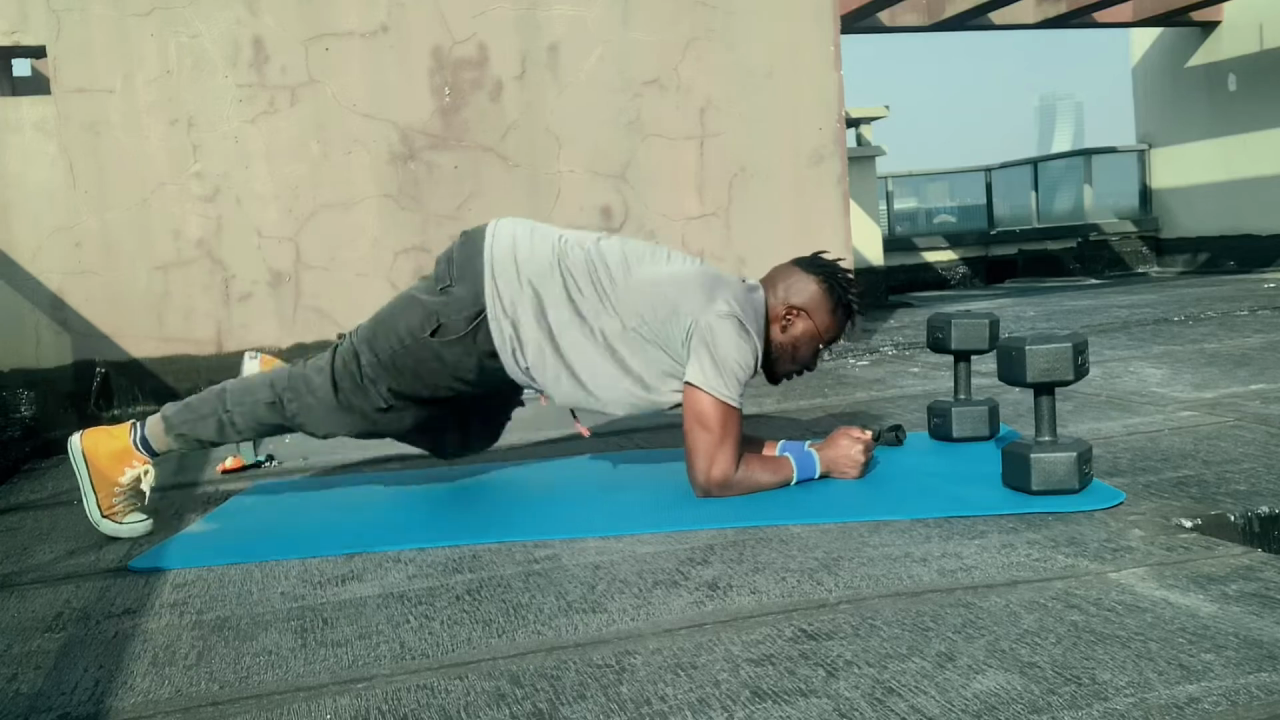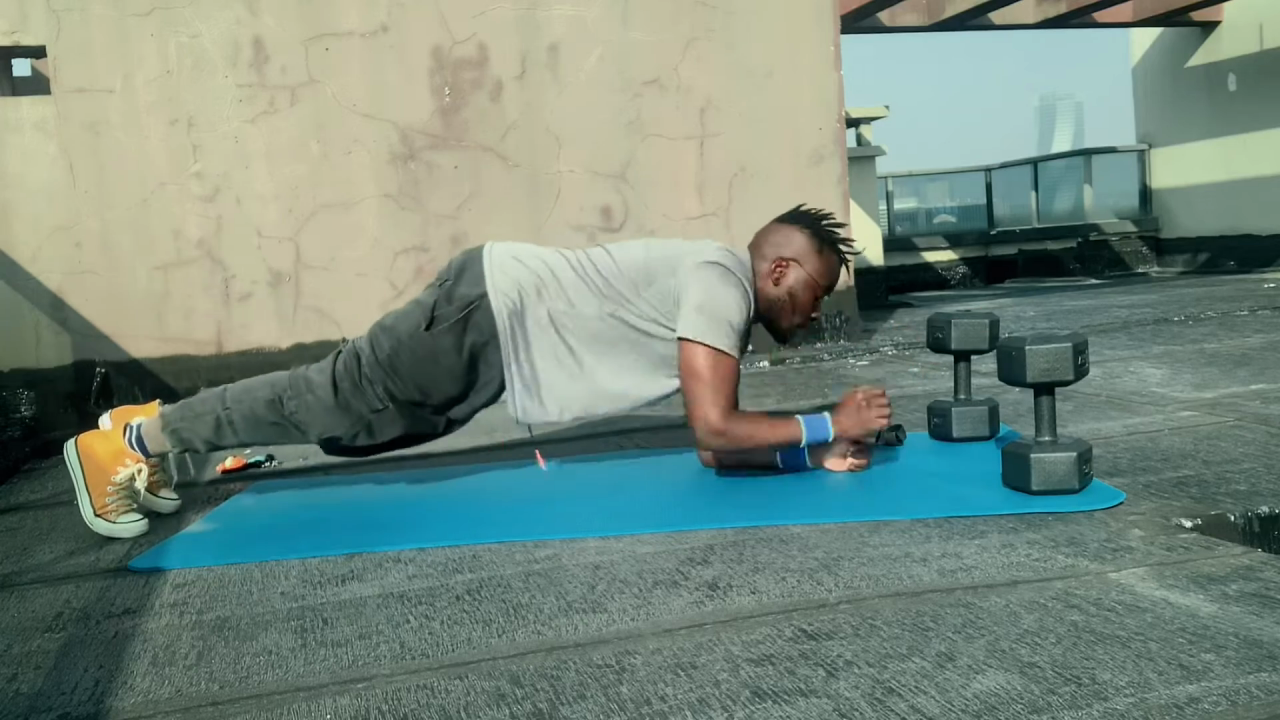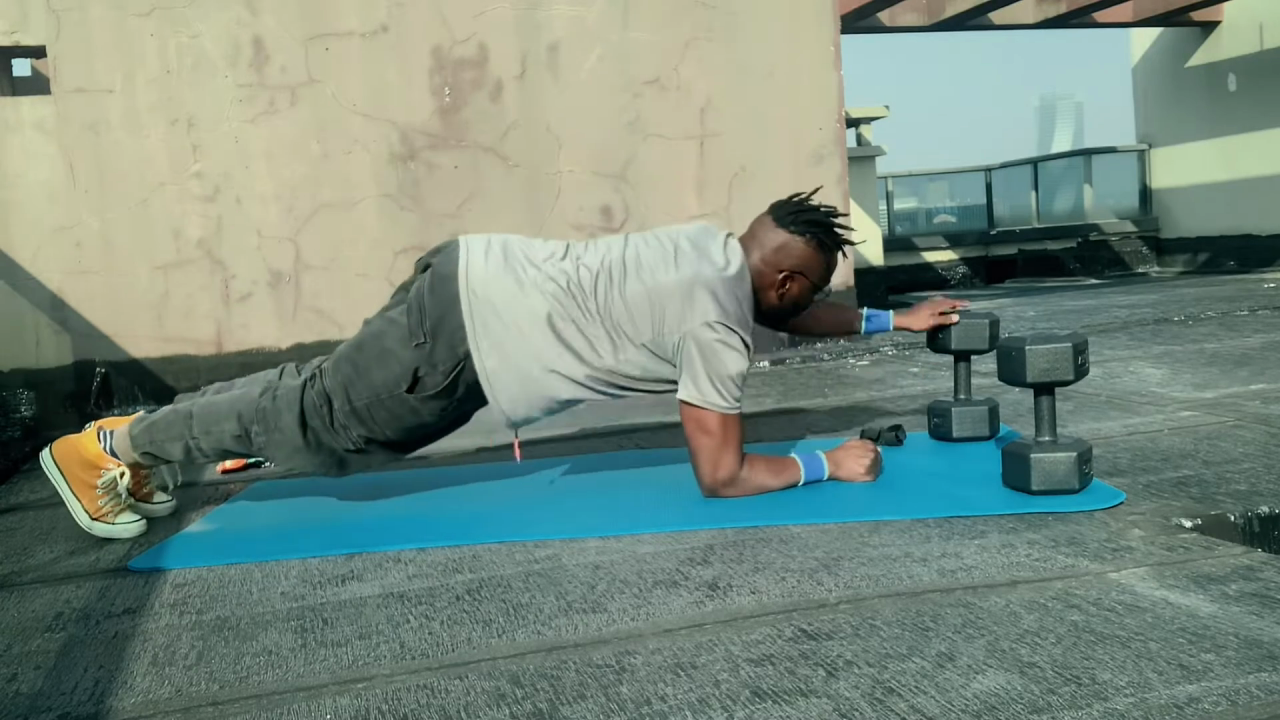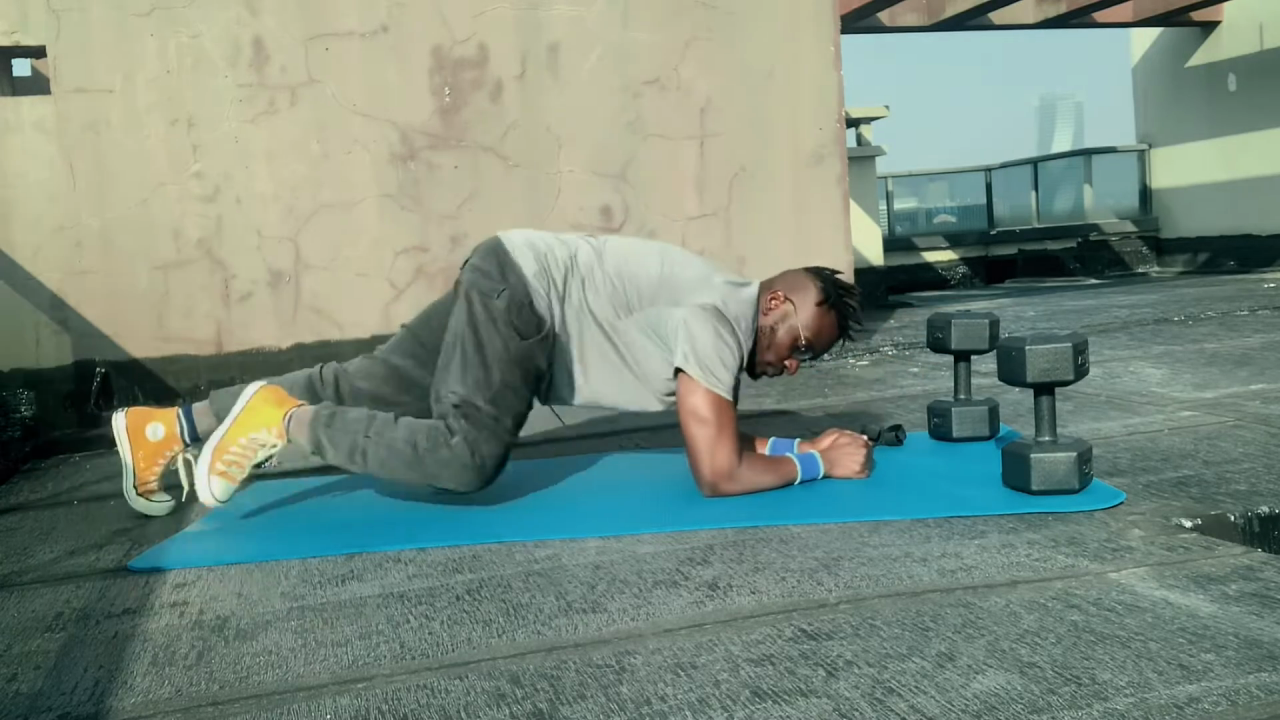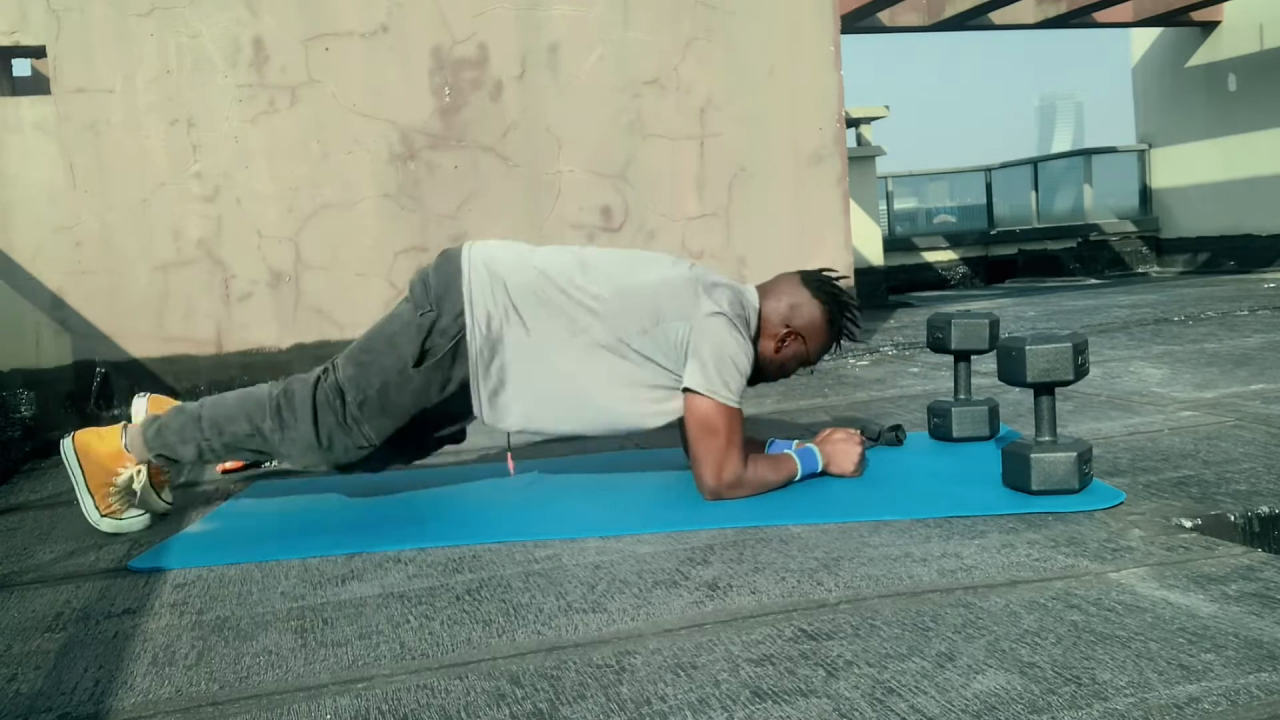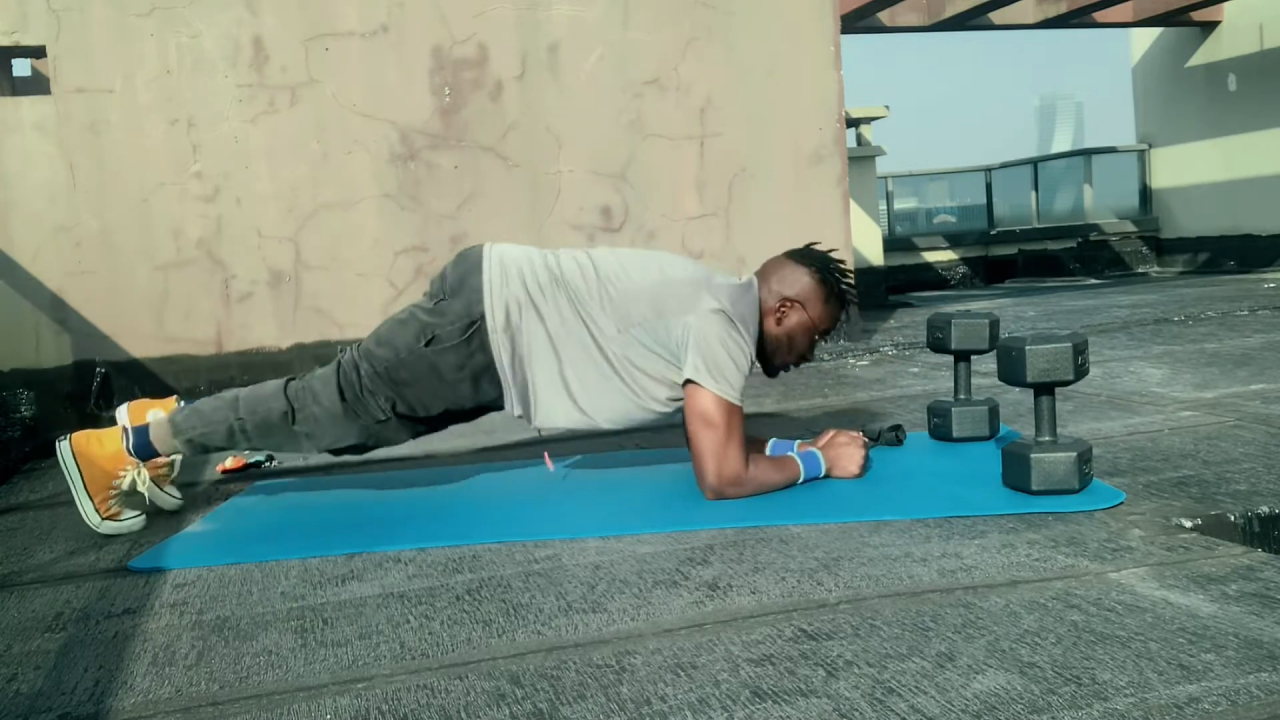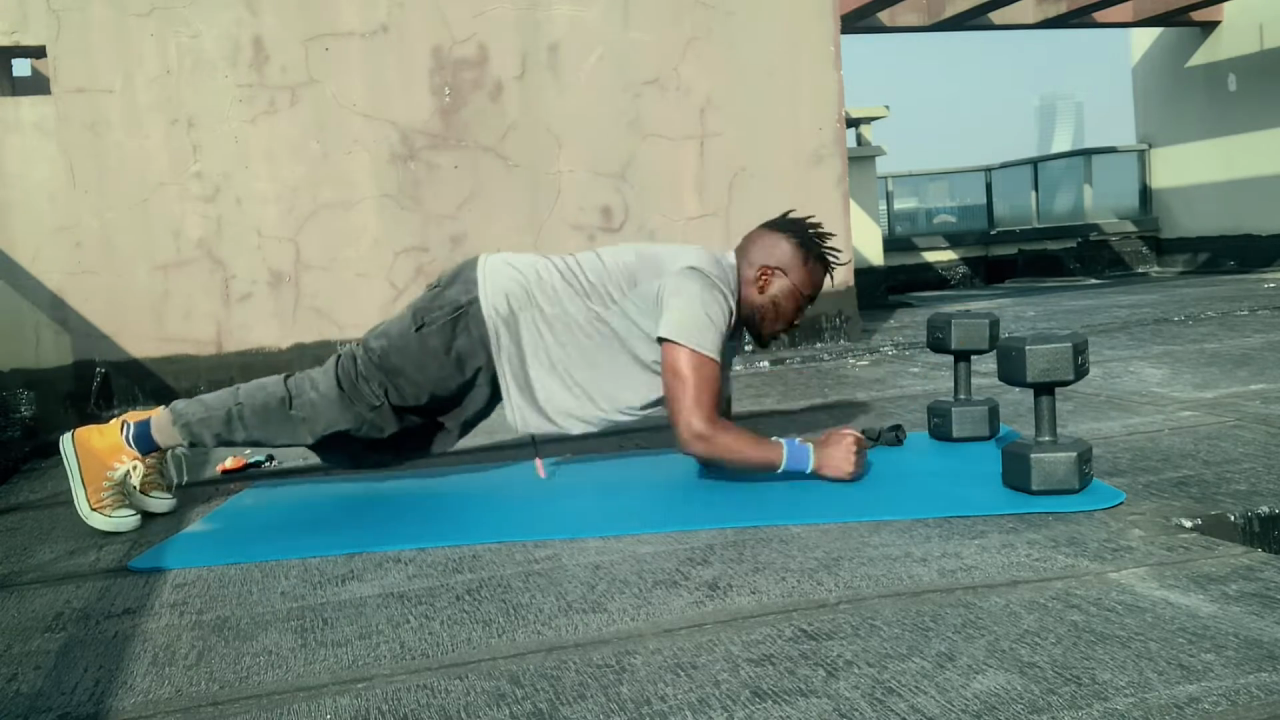
dt=0.7s
person 1, frame 1
left shoulder: (721, 306)
right shoulder: (732, 324)
left elbow: (715, 435)
right elbow: (712, 474)
left wrist: (788, 448)
right wrist: (815, 461)
left hip: (510, 274)
right hip: (487, 296)
left knee: (463, 436)
right knee: (337, 393)
left ankle: (282, 380)
right ankle: (126, 445)
person 1, frame 2
left shoulder: (720, 304)
right shoulder: (717, 282)
left elbow: (714, 429)
right elbow: (715, 431)
left wrist: (811, 444)
right wrist: (827, 428)
left hip: (499, 328)
right hip: (487, 311)
left knee: (349, 417)
right knee: (334, 402)
left ankle: (156, 425)
right ankle: (131, 438)
person 1, frame 3
left shoulder: (723, 249)
right shoulder: (714, 322)
left elbow: (782, 320)
right elbow: (722, 476)
left wrist: (887, 319)
right wrist: (827, 466)
left hip: (473, 277)
right hip: (467, 331)
left knee: (321, 396)
right knee: (316, 420)
left ankle: (144, 439)
right ankle: (105, 447)
person 1, frame 4
left shoulder: (736, 310)
right shoulder: (717, 319)
left elbow: (720, 436)
right elbow: (718, 474)
left wrist: (792, 446)
right wrist: (818, 466)
left hip: (509, 290)
right hip: (512, 282)
left knee: (358, 386)
right knee: (461, 457)
left ankle: (167, 427)
right ankle: (283, 422)
person 1, frame 5
left shoulder: (715, 303)
right shoulder: (725, 329)
left elbow: (713, 441)
right elbow: (720, 478)
left wrist: (782, 445)
right wrist: (812, 458)
left hip: (485, 294)
right hip: (470, 314)
left knee: (369, 437)
right knee: (322, 425)
left ankle: (169, 421)
right ankle: (121, 444)
person 1, frame 6
left shoulder: (714, 303)
right shoulder: (724, 322)
left elbow: (715, 446)
right elbow: (722, 478)
left wrist: (790, 446)
right wrist: (813, 463)
left hip: (498, 314)
right hip: (487, 317)
left knee: (349, 417)
right knee: (333, 408)
left ankle: (166, 420)
right ankle: (126, 445)
person 1, frame 7
left shoulder: (715, 331)
right shoulder: (694, 283)
left elbow: (695, 438)
right elbow: (702, 430)
left wrist: (786, 452)
right wrist: (806, 454)
left hip: (490, 369)
right hip: (478, 322)
left knee: (347, 428)
right knee: (325, 405)
left ankle: (166, 438)
right ankle: (124, 441)
